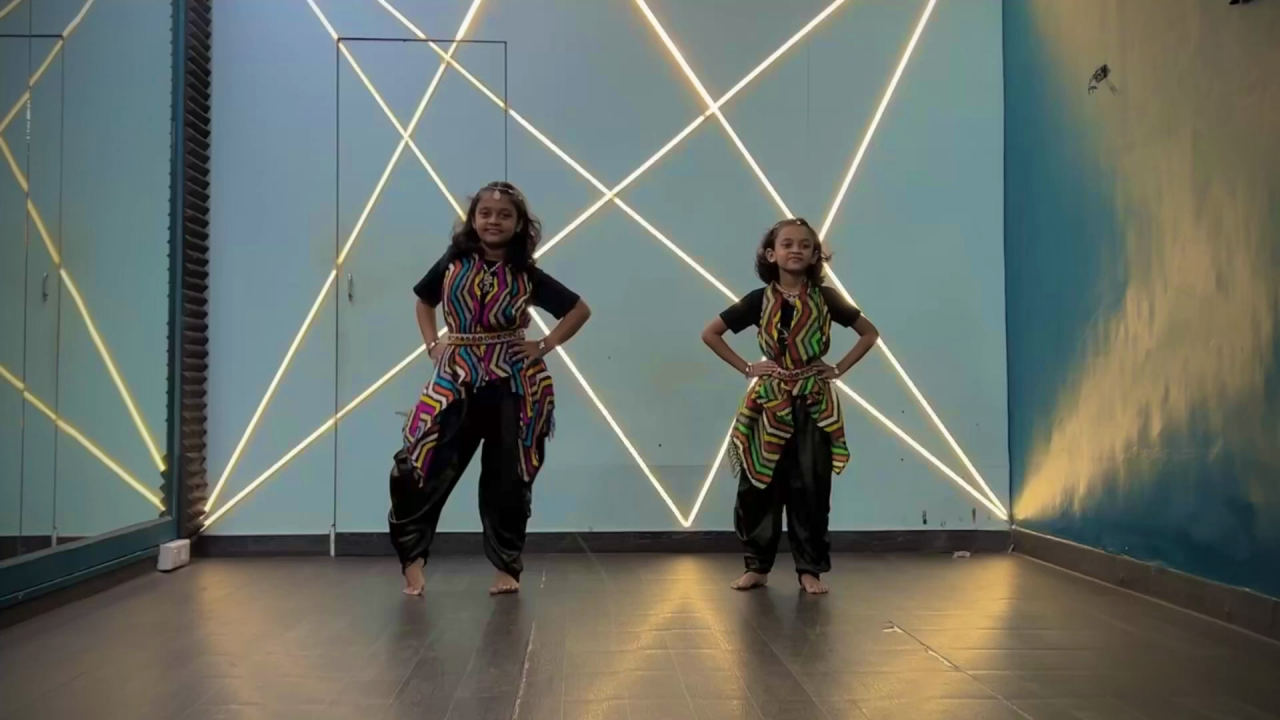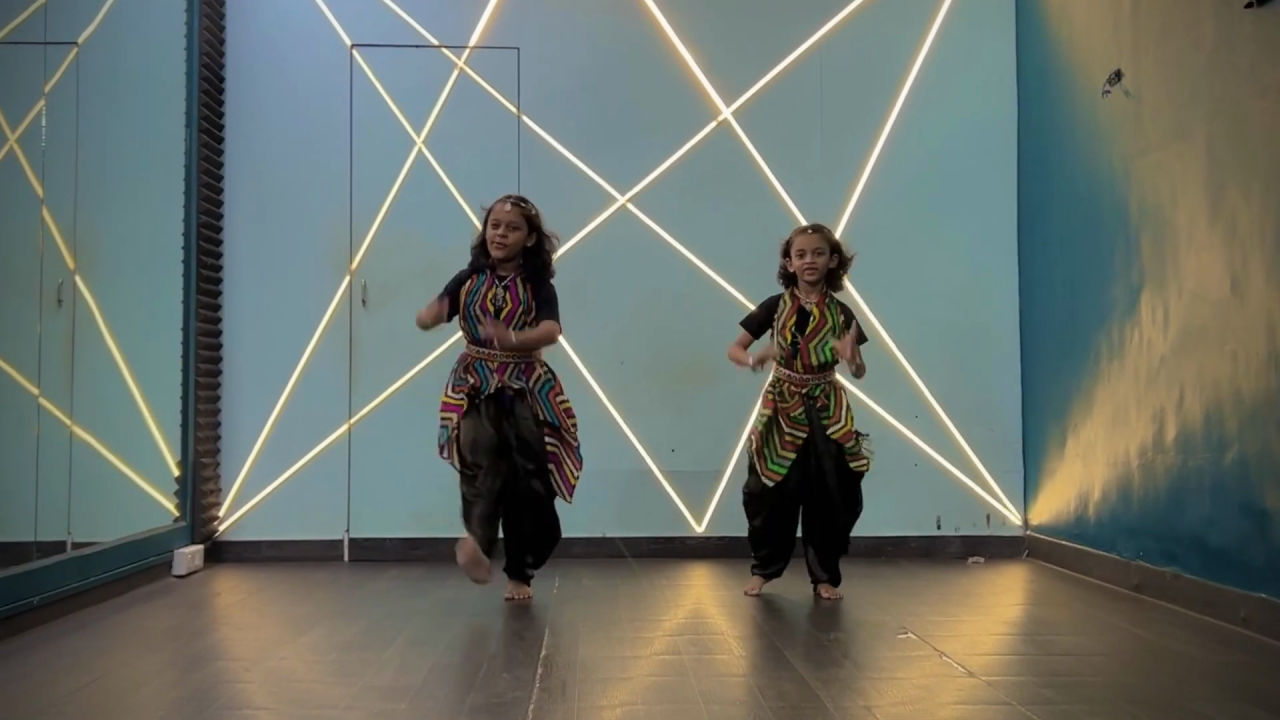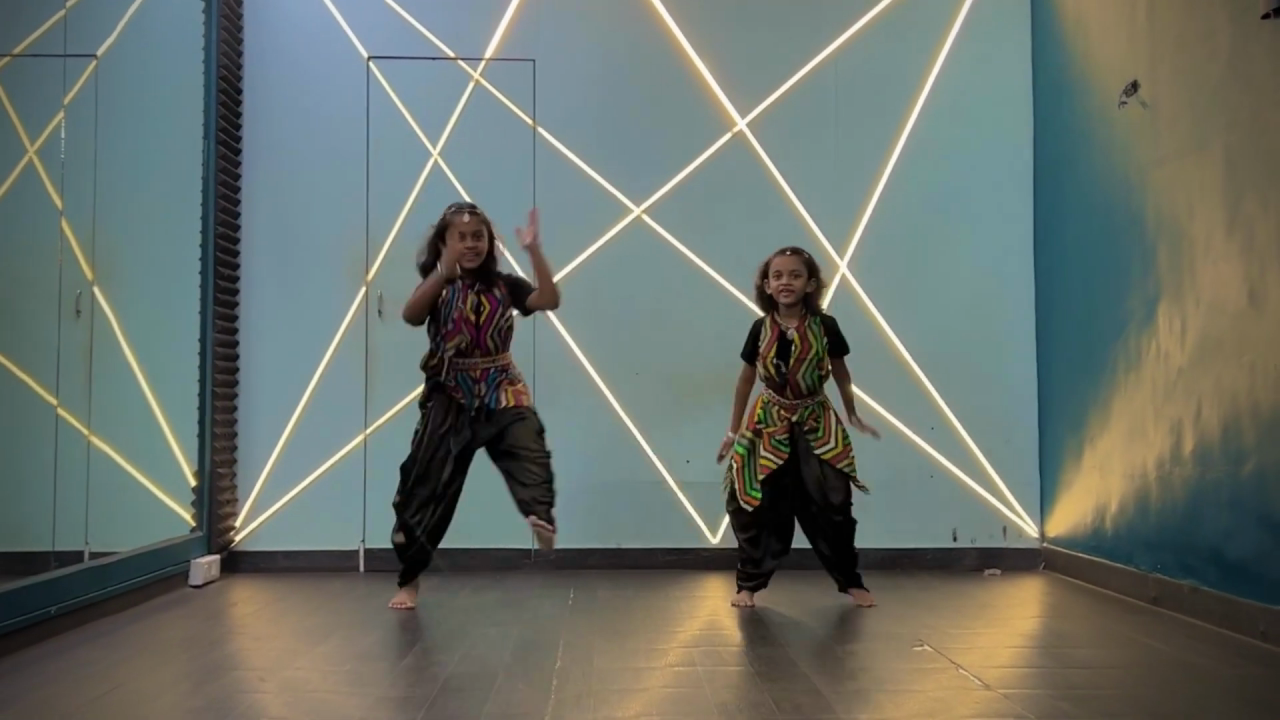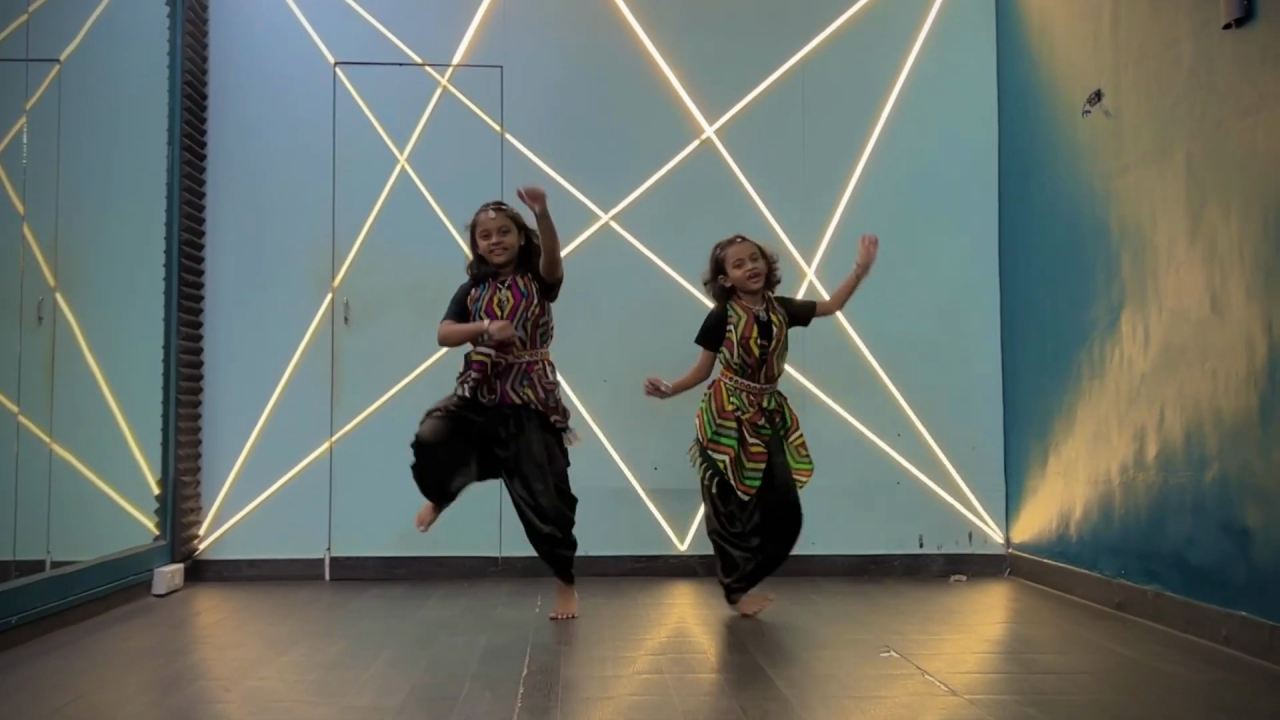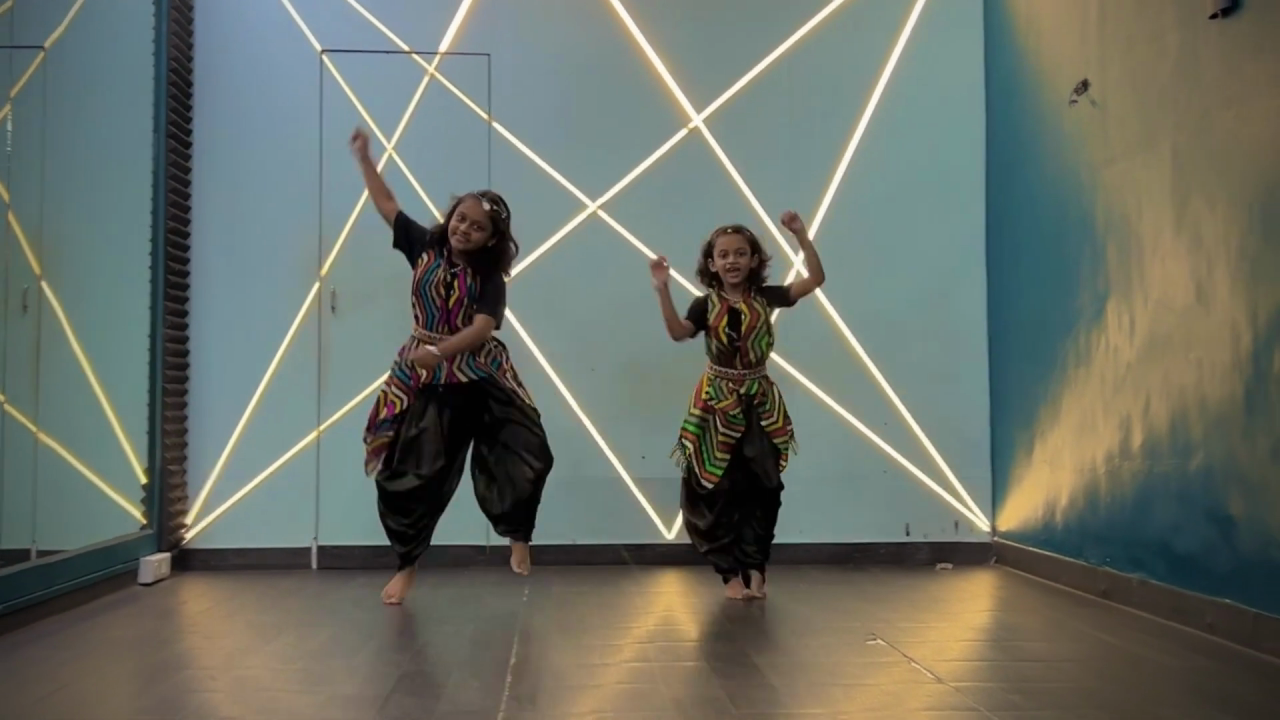
dt=1s
person 1, frame 1
left shoulder: (527, 274)
right shoulder: (453, 263)
left elbow: (579, 310)
right elbow: (422, 299)
left wrist: (546, 346)
right wrist: (431, 341)
left hip: (513, 383)
right hip: (457, 380)
left knee: (508, 477)
right knee: (426, 469)
left ankle: (507, 566)
right ankle: (413, 560)
person 1, frame 2
left shoulder: (537, 285)
right shoulder: (467, 279)
left elbow: (551, 331)
right elbow: (431, 314)
left wrist: (513, 338)
right wrist: (431, 314)
left hip: (527, 386)
right hip: (474, 383)
left knee: (530, 481)
right knee: (480, 456)
left ankle: (520, 574)
right ankle: (475, 541)
person 1, frame 3
left shoulder: (503, 285)
right shoulder: (436, 290)
left elbow: (549, 301)
right elbow: (414, 313)
left wrist: (535, 252)
right wrist: (443, 270)
left hip: (502, 394)
right hip: (449, 399)
left knee: (527, 450)
right knee: (429, 490)
left ankle: (541, 521)
right ankle: (408, 582)
person 1, frame 4
left shoulder: (538, 281)
right shoulder: (471, 292)
left elbow: (552, 253)
right elbow: (444, 334)
left wrist: (540, 210)
right wrist: (484, 327)
left hip: (531, 396)
right hip: (479, 391)
left knee: (543, 492)
right knee: (432, 439)
left ankle: (565, 583)
right ankle: (438, 495)
person 1, frame 5
left shoulder: (489, 278)
right shoulder: (425, 249)
left elbow: (481, 330)
right elbow: (384, 202)
left wrist: (439, 349)
right wrist: (364, 157)
left hip: (480, 373)
right hip: (429, 379)
left knee: (517, 451)
right knee: (415, 473)
left ankle: (518, 535)
right ankle: (405, 566)
person 2, frame 1
left shoulder: (824, 298)
right shoulder: (758, 301)
left elbow: (870, 333)
right elbow: (710, 334)
left wrist: (838, 368)
right wrist: (747, 368)
left hip: (813, 403)
right hip: (770, 401)
left knee: (810, 487)
right knee: (760, 485)
left ankle: (810, 568)
right ankle: (758, 566)
person 2, frame 2
left shoulder: (840, 311)
right shoulder: (775, 306)
left elbow: (858, 371)
right elbow: (735, 347)
left wrist: (853, 357)
right wrist: (751, 361)
left hip: (827, 406)
right hip: (783, 404)
left knee: (830, 498)
right knee: (771, 494)
left ankle: (825, 576)
right ankle: (763, 570)
person 2, frame 3
left shoulder: (824, 327)
right shoulder: (761, 328)
left elbow: (841, 374)
right elbow: (744, 379)
left wrist: (854, 418)
right wrist: (733, 432)
left hip: (815, 424)
right hip: (769, 423)
left knee: (830, 508)
right knee: (757, 507)
left ankle: (850, 581)
right ankle: (749, 584)
person 2, frame 4
left shoulder: (779, 308)
right shoulder: (722, 318)
left elbow: (832, 305)
right elbow: (703, 370)
left wrist: (862, 267)
right wrist: (668, 389)
left hip: (769, 410)
right hip: (731, 412)
left knee: (782, 508)
right knee: (738, 506)
left ankle: (748, 583)
right ankle: (738, 587)
person 2, frame 5
left shoulder: (766, 298)
right shoulder: (706, 306)
left elbow: (814, 278)
right elbow: (678, 333)
left wrist: (798, 234)
right wrist: (663, 288)
left hip: (759, 401)
right hip: (717, 403)
left knee: (764, 487)
right knee: (714, 489)
left ankle: (755, 565)
right ankle: (731, 570)
